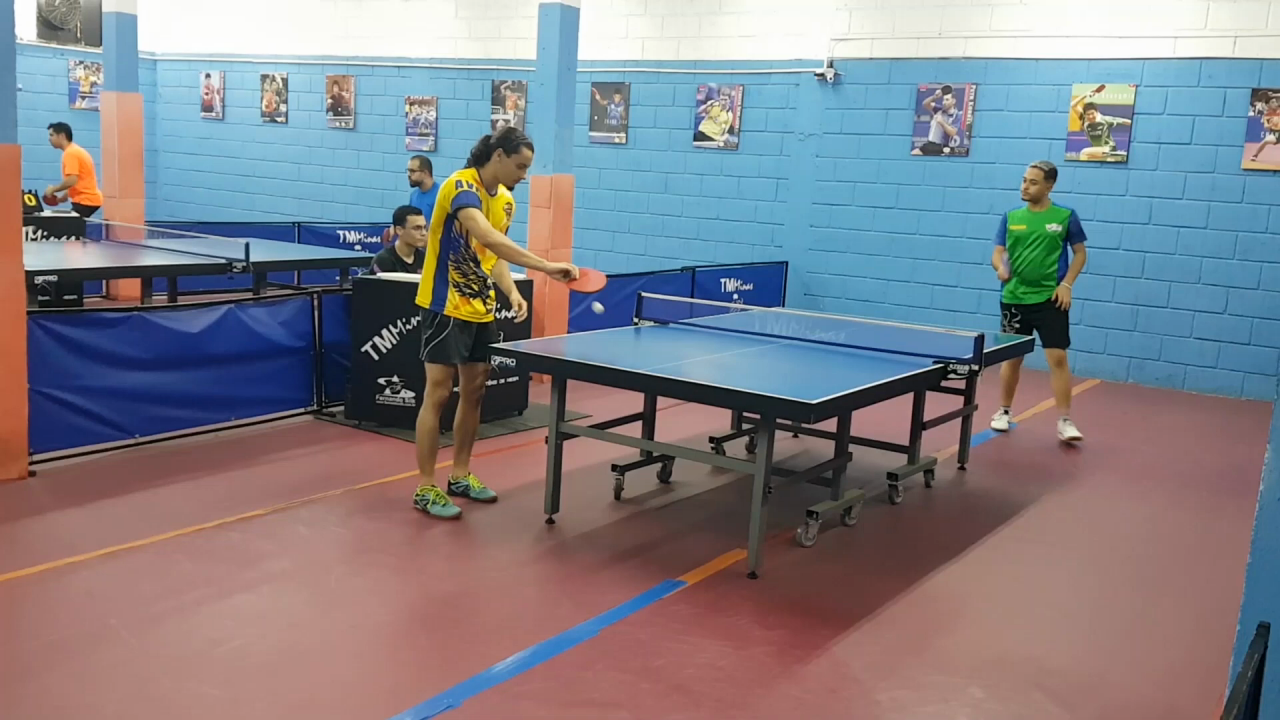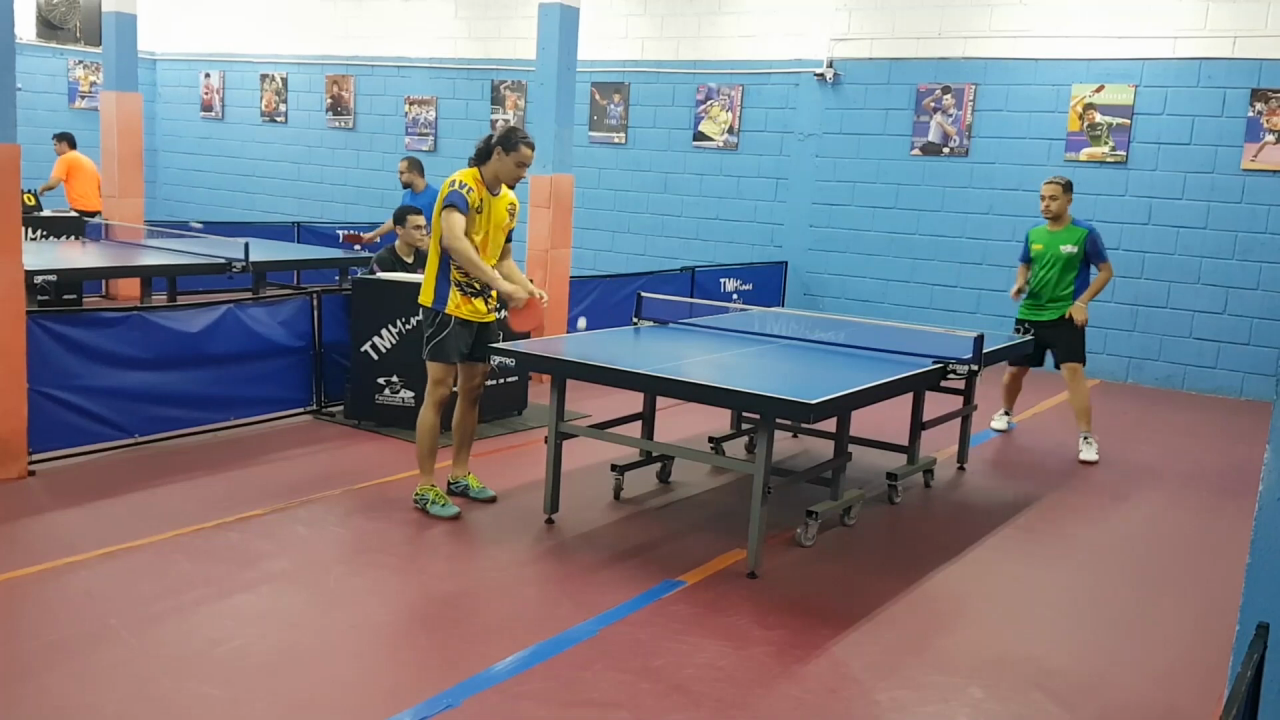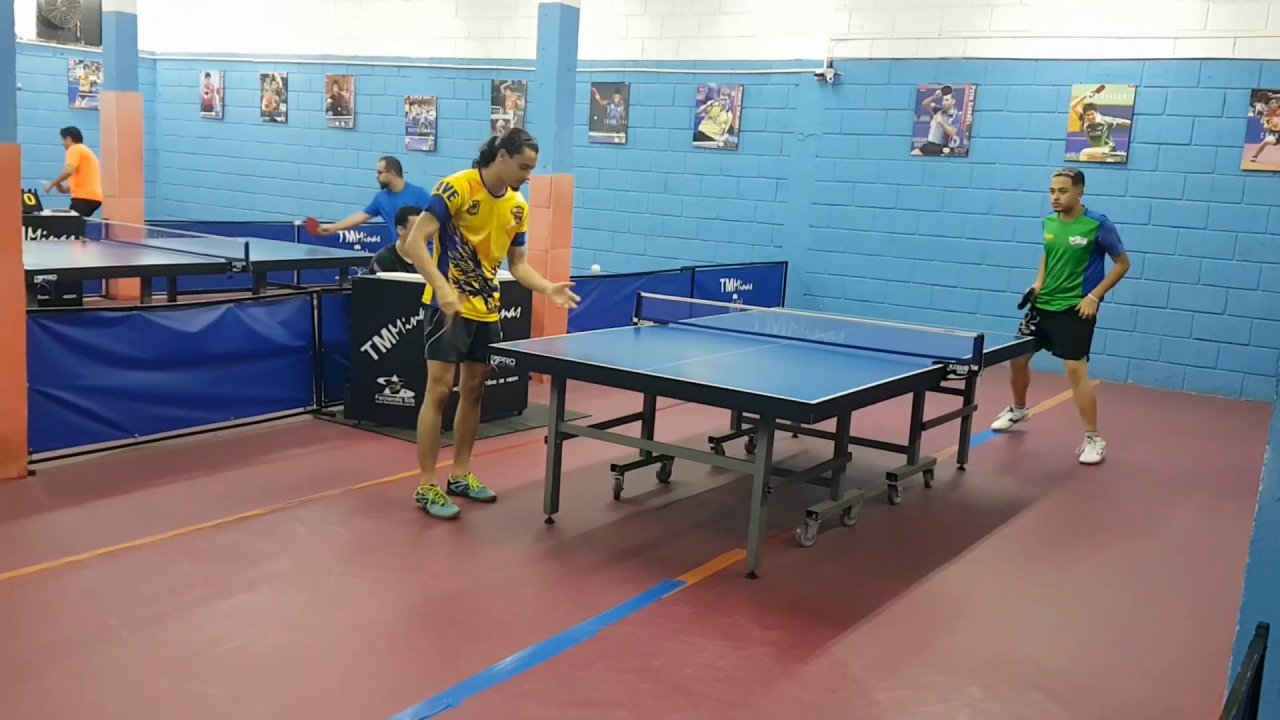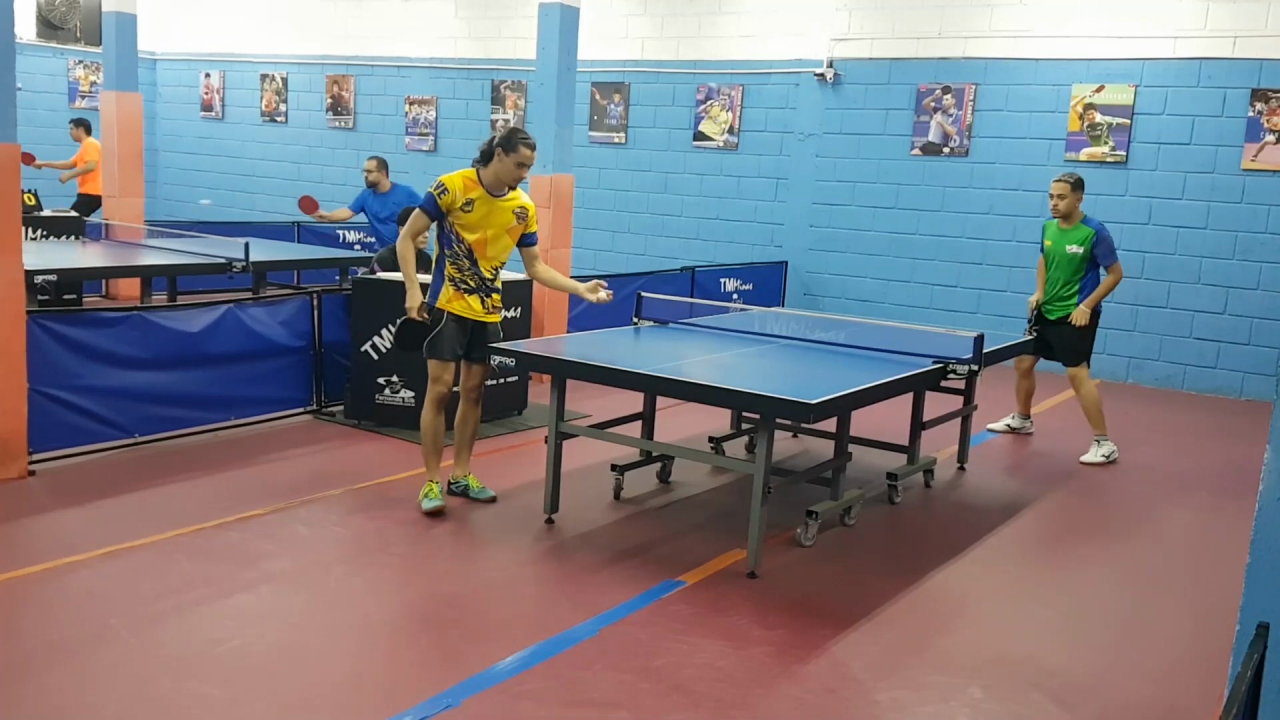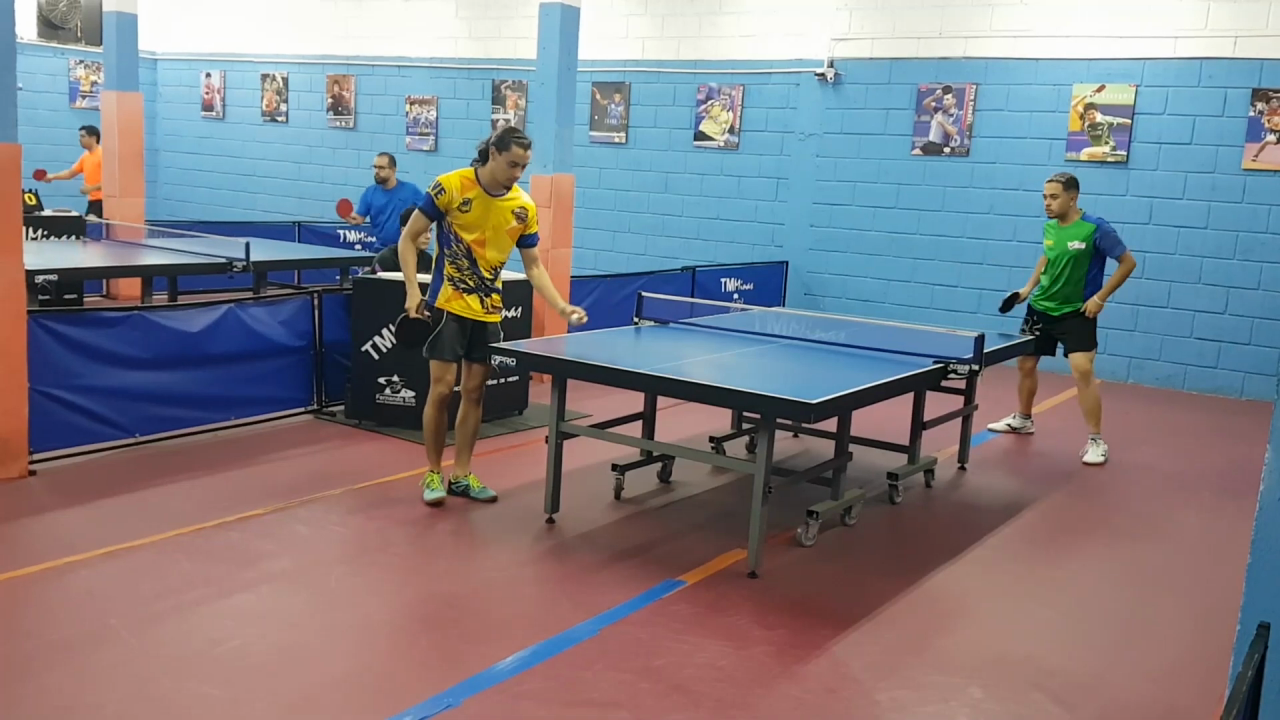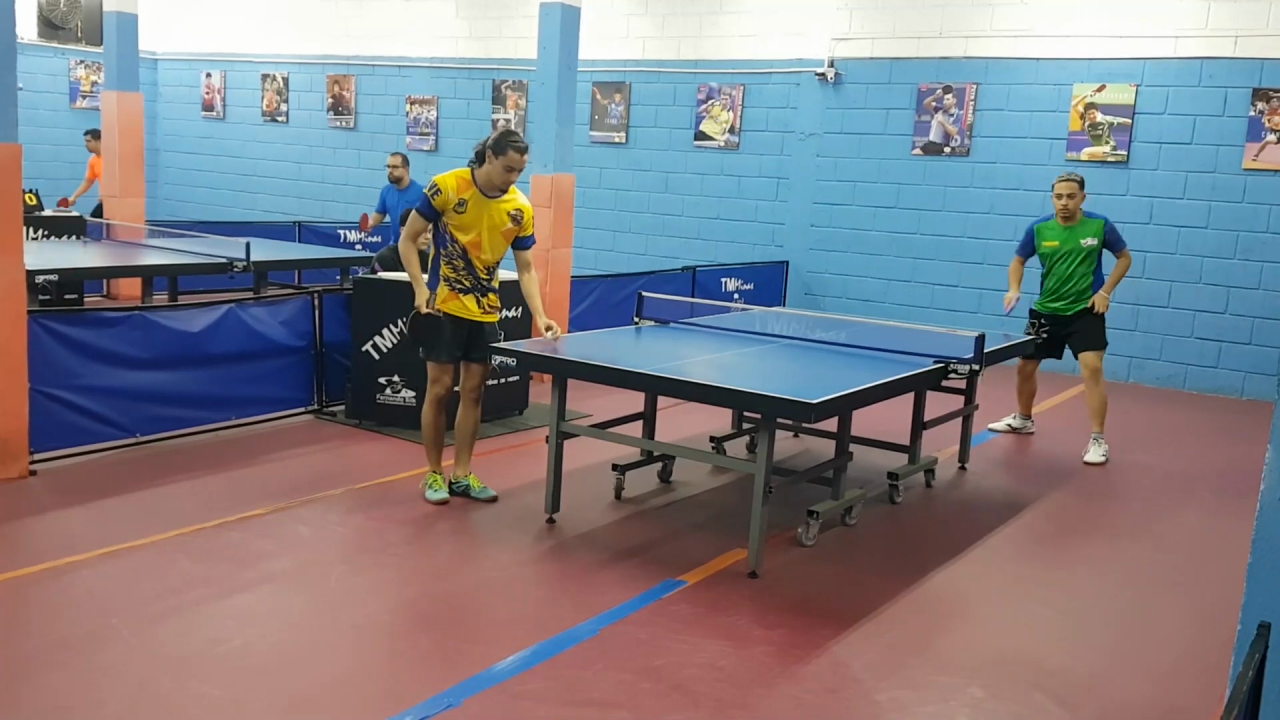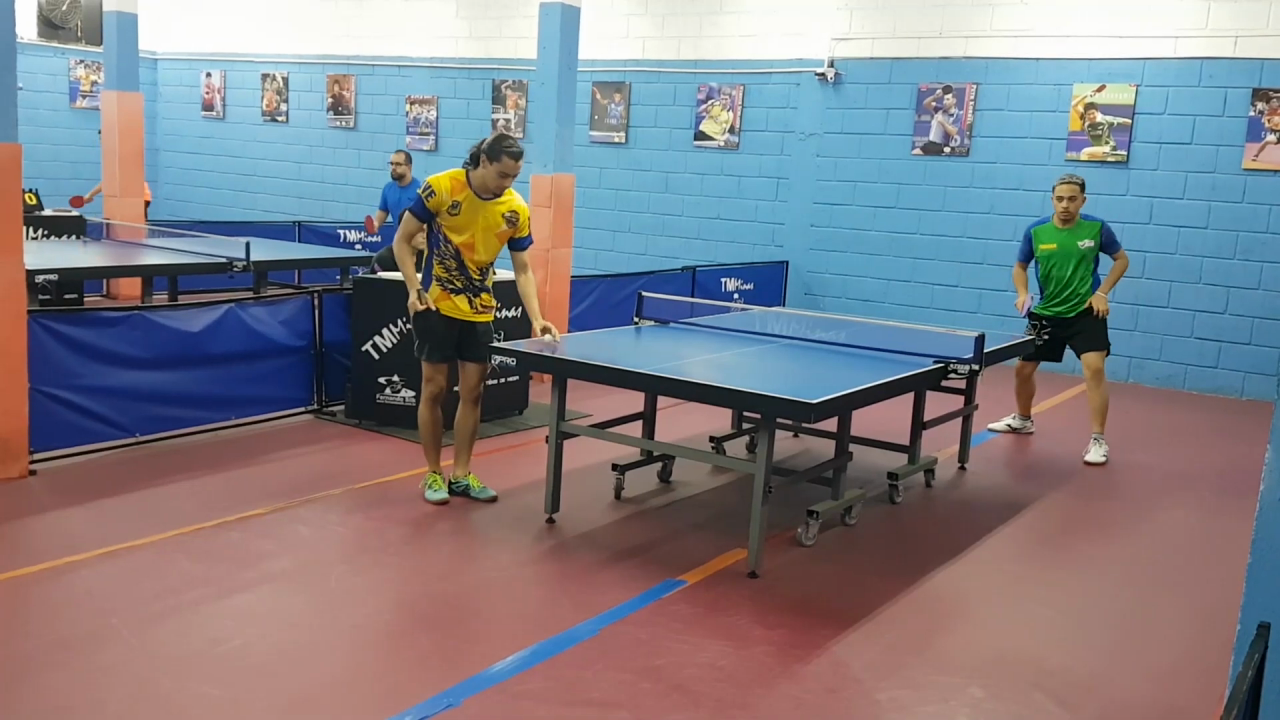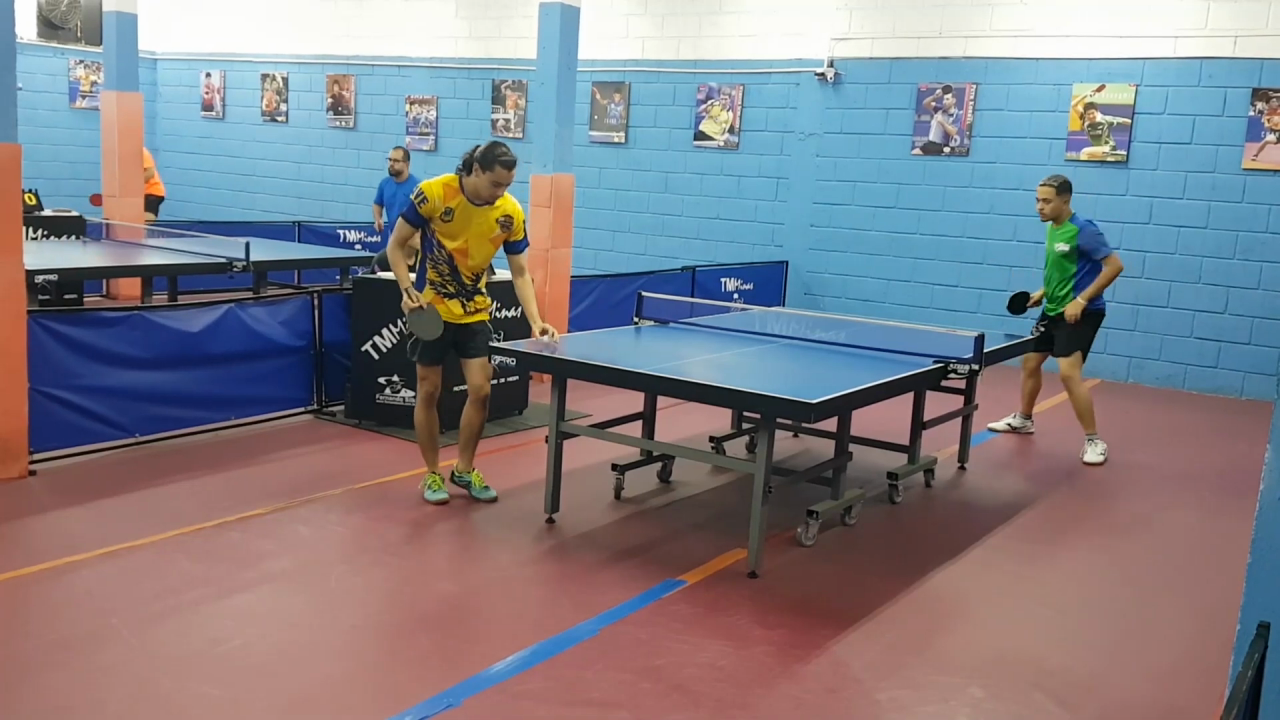
dt=0.2s
person 1, frame 1
left shoulder: (506, 199)
right shoulder: (461, 186)
right elbow: (487, 237)
left wrist: (512, 292)
right wrist: (545, 266)
left hip: (482, 310)
right hip: (445, 307)
left knee: (473, 392)
right knee: (438, 394)
left ankle: (461, 475)
right ankle: (426, 488)
person 1, frame 2
left shoulder: (510, 202)
right shoulder: (461, 186)
right elbow: (452, 241)
left wrist: (525, 287)
right wrist: (499, 285)
left hip: (482, 311)
right hip: (447, 304)
left knee: (472, 391)
right knee: (439, 392)
left ankle: (459, 475)
right ankle: (425, 487)
person 1, frame 3
left shoulder: (518, 207)
right shoulder: (458, 188)
left elbow: (518, 264)
right elbow: (415, 242)
left wrist: (552, 288)
right wrist: (443, 287)
left hip: (486, 311)
right hip: (446, 306)
left knee: (474, 391)
right knee: (440, 390)
left ankle: (460, 475)
right ankle: (428, 486)
person 1, frame 4
left shoulder: (523, 207)
right shoulder: (452, 187)
left elbow: (535, 265)
right elbow: (407, 238)
left wrist: (579, 287)
right wrist: (413, 289)
left hip: (488, 311)
right hip: (447, 305)
left knee: (473, 391)
right knee: (439, 390)
left ankle: (461, 475)
right ankle: (431, 481)
person 1, frame 5
left shoulder: (524, 207)
right shoulder: (449, 186)
left elbow: (533, 266)
right elbow: (408, 239)
left wrist: (561, 305)
right wrist: (412, 289)
left hip: (489, 311)
right hip: (445, 306)
left knee: (474, 392)
right knee: (441, 389)
left ankle: (462, 474)
right ankle: (433, 473)
person 1, frame 6
left shoulder: (520, 208)
right shoulder: (446, 187)
left elbow: (526, 269)
right elbow: (408, 240)
left wrist: (539, 316)
right wrist: (421, 290)
left hip: (485, 312)
right hip: (443, 308)
left knee: (473, 392)
right knee: (439, 390)
left ankle: (461, 474)
right ankle: (434, 473)
person 1, frame 7
left shoulder: (516, 209)
right shoulder: (439, 187)
left elbow: (522, 270)
right elbow: (402, 241)
left wrist: (536, 318)
right wrist: (415, 288)
left hip: (479, 312)
right hip: (437, 308)
left knee: (472, 393)
right knee: (434, 390)
left ankle: (461, 475)
right ankle: (433, 474)
person 1, frame 8
left shoulder: (511, 213)
right shoulder: (432, 193)
left elbow: (520, 273)
right elbow: (396, 246)
left wrist: (535, 321)
right wrist: (408, 290)
left hip: (475, 313)
right hip: (431, 310)
left knee: (480, 391)
right knee: (429, 391)
left ankle: (464, 470)
right ankle: (432, 474)
person 2, frame 1
left shoulder: (1066, 216)
right shoulder: (1010, 217)
left elbow: (1080, 253)
right elbow: (998, 253)
left wrist: (1066, 284)
right wrist: (1001, 269)
left hip: (1050, 299)
right hip: (1015, 300)
left knee: (1058, 357)
right knee: (1012, 358)
left ankle: (1065, 421)
right ankle: (1005, 411)
person 2, frame 2
left shoulder: (1085, 234)
right shoulder: (1033, 234)
left elbow: (1105, 271)
left wrist: (1082, 303)
right wrist: (1018, 286)
left hip: (1066, 317)
right hip: (1030, 315)
left knee: (1073, 371)
right knee: (1015, 370)
left ankle: (1087, 438)
right ankle: (1006, 412)
person 2, frame 3
left shoulder: (1098, 225)
right shoulder: (1048, 222)
left elbow: (1122, 262)
left wrist: (1094, 296)
right wrist: (1039, 282)
left hip: (1076, 309)
right hip: (1044, 305)
left knee: (1076, 369)
right knee: (1017, 358)
left ankle: (1092, 439)
right ankle: (1017, 410)
person 2, frame 4
left shoulder: (1095, 233)
right shoulder: (1048, 227)
left elbow: (1115, 274)
left wrist: (1087, 306)
right wrist: (1039, 292)
left hip: (1075, 316)
right hip: (1045, 313)
left knee: (1078, 375)
right knee: (1022, 363)
left ankle: (1104, 443)
right ankle: (1022, 419)
person 2, frame 5
left shoulder: (1096, 229)
right shoulder: (1048, 228)
left elbow: (1128, 263)
left wrist: (1100, 297)
right wrist: (1029, 286)
left hip: (1078, 312)
right hip: (1041, 309)
left knee: (1082, 370)
right knee: (1025, 364)
left ankle: (1096, 440)
right ankle: (1023, 419)
person 2, frame 6
left shoulder: (1101, 225)
right shoulder: (1038, 228)
left elbow: (1125, 257)
right elbow: (1017, 261)
left wrist: (1106, 291)
right wrist: (1013, 290)
left hip: (1086, 311)
right hip: (1046, 312)
left knee: (1092, 369)
right knee: (1025, 367)
left ankle: (1097, 440)
right ankle: (1023, 419)
person 2, frame 7
left shoulder: (1097, 227)
right shoulder: (1035, 231)
left elbow: (1122, 259)
right elbow: (1020, 267)
left wrist: (1103, 292)
right wrist: (1022, 294)
left hip: (1085, 312)
right hip: (1045, 314)
left knee: (1094, 369)
right knee: (1023, 368)
left ankle: (1098, 440)
right ankle: (1022, 420)
person 2, frame 8
left shoulder: (1083, 229)
right shoulder: (1053, 228)
left elbow: (1114, 266)
left wrist: (1080, 300)
right wrist: (1044, 291)
left hip: (1082, 313)
right hip: (1054, 311)
left knee: (1069, 373)
right knee: (1030, 363)
left ankle: (1094, 440)
right ankle: (1024, 419)
